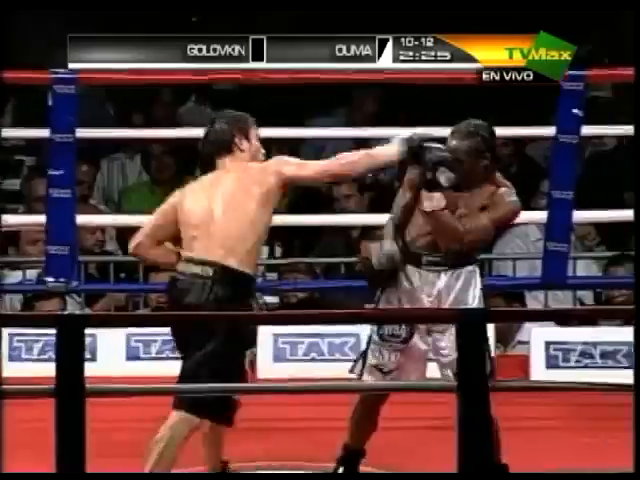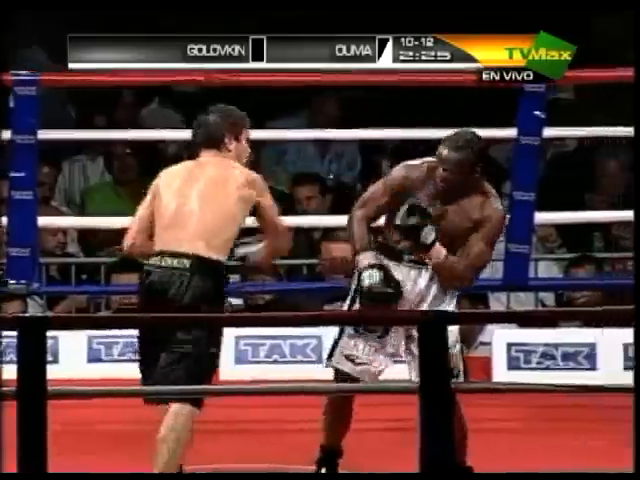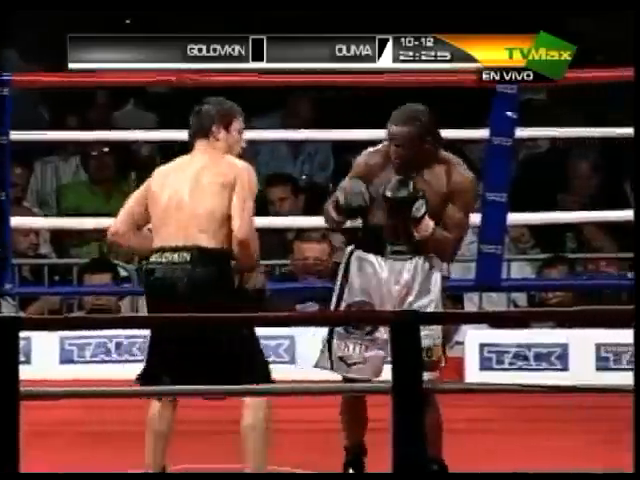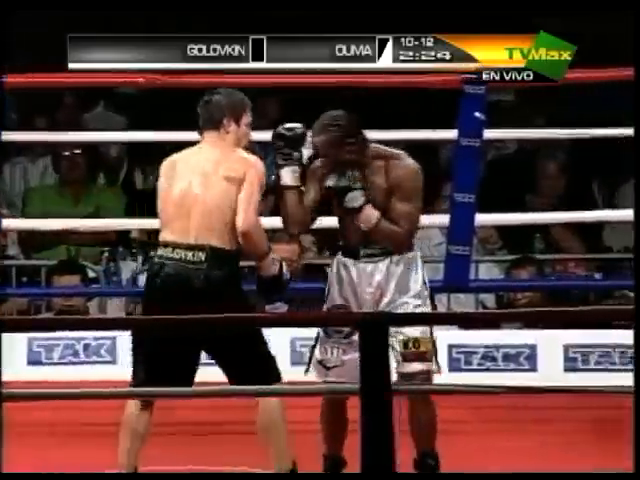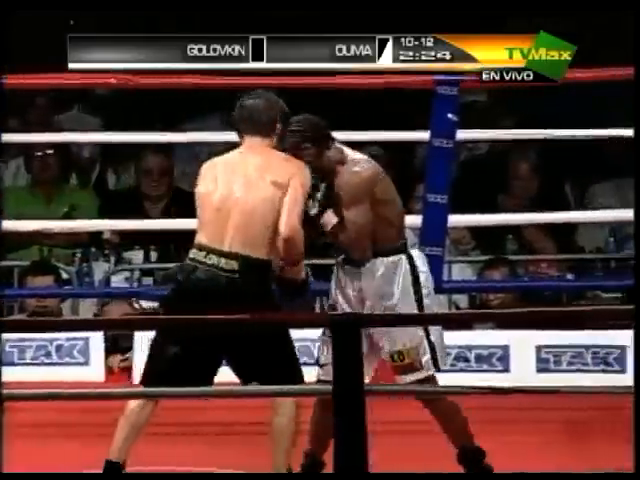
dt=0.2s
person 1, frame 1
left shoulder: (187, 192)
right shoulder: (268, 173)
left elbow: (140, 245)
right elbow: (335, 167)
right wrist: (396, 151)
left hip: (185, 291)
right hip: (217, 296)
left knee: (221, 396)
right knee: (193, 406)
left ankle: (215, 469)
person 1, frame 2
left shoulder: (168, 177)
right shoulder: (249, 181)
left elbow: (133, 243)
right elbow: (280, 242)
right wrist: (257, 257)
left hip: (157, 280)
right hip: (199, 287)
left knee: (171, 392)
right knee: (185, 400)
left ankle: (171, 469)
person 1, frame 3
left shoulder: (162, 173)
right shoulder: (239, 170)
left elbow: (118, 232)
right elbow: (242, 235)
right wrist: (250, 270)
left hip: (160, 276)
right hip: (206, 277)
left knee: (167, 388)
right knee: (255, 386)
left ankle: (155, 467)
right ankle: (255, 473)
person 1, frame 4
left shoulder: (171, 164)
right shoulder: (247, 164)
right elbow: (246, 227)
right wrist: (268, 260)
left hip: (165, 272)
right hip: (213, 277)
left knee: (147, 386)
right knee: (263, 382)
left ankle: (126, 470)
right ankle: (285, 469)
person 1, frame 5
left shoulder: (209, 168)
right shoulder: (292, 169)
right elbow: (289, 233)
right wrist: (295, 267)
left hip: (195, 274)
right hip: (244, 285)
left knee: (154, 383)
right knee: (285, 386)
left ankle: (113, 467)
person 2, frame 1
left shoulder: (504, 200)
right shoulder: (423, 168)
left elbow: (455, 241)
right elbow: (395, 221)
left wrist: (436, 189)
right wrist: (385, 250)
left hip: (456, 282)
right hip: (406, 276)
right knee: (376, 383)
right ankle: (349, 460)
person 2, frame 2
left shoulder: (490, 210)
right shoulder: (409, 174)
left elbow: (462, 277)
right elbow: (359, 215)
left wrist: (429, 239)
right wrist: (368, 266)
left hip: (435, 285)
right hip: (385, 271)
right knee: (347, 376)
left ankle: (458, 469)
right ankle: (328, 458)
person 2, frame 3
left shoulder: (459, 178)
right shoulder: (371, 160)
left elbow: (448, 249)
right elbow: (332, 215)
left wrist: (417, 213)
right wrist: (341, 205)
left hip: (419, 272)
right hip: (367, 264)
right knee: (354, 378)
left ankle: (433, 465)
right ankle: (354, 458)
person 2, frame 4
left shoulder: (402, 169)
right shoulder: (323, 168)
left elbow: (403, 240)
right elbow: (295, 226)
left wrist: (359, 204)
right wrist: (288, 167)
left hip: (398, 272)
right hip: (348, 270)
left knee: (416, 378)
right knee: (334, 382)
left ankle: (427, 463)
right ankle: (332, 464)
person 2, frame 5
left shoulder: (356, 174)
right shoulder: (332, 171)
left elbow: (360, 249)
left wrist: (320, 210)
left hip: (394, 274)
right hip: (352, 274)
left knee: (423, 384)
right knee: (332, 381)
left ankle: (473, 460)
right ankle: (310, 466)
